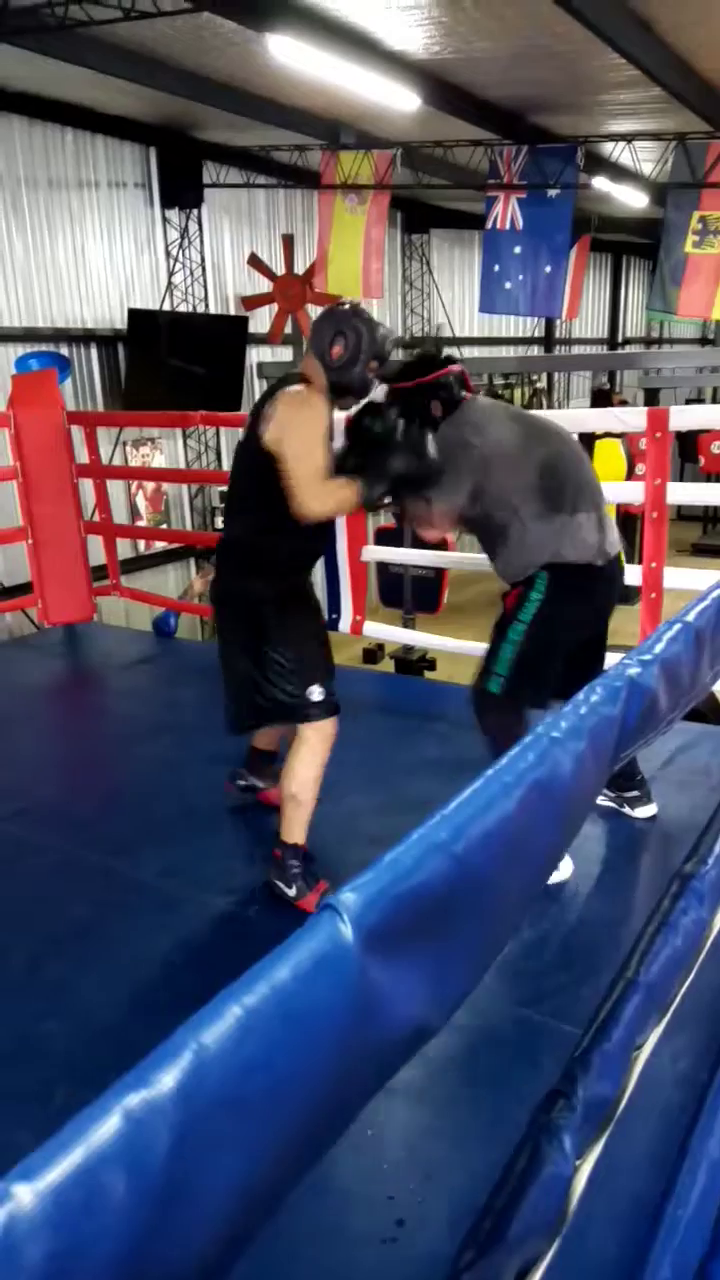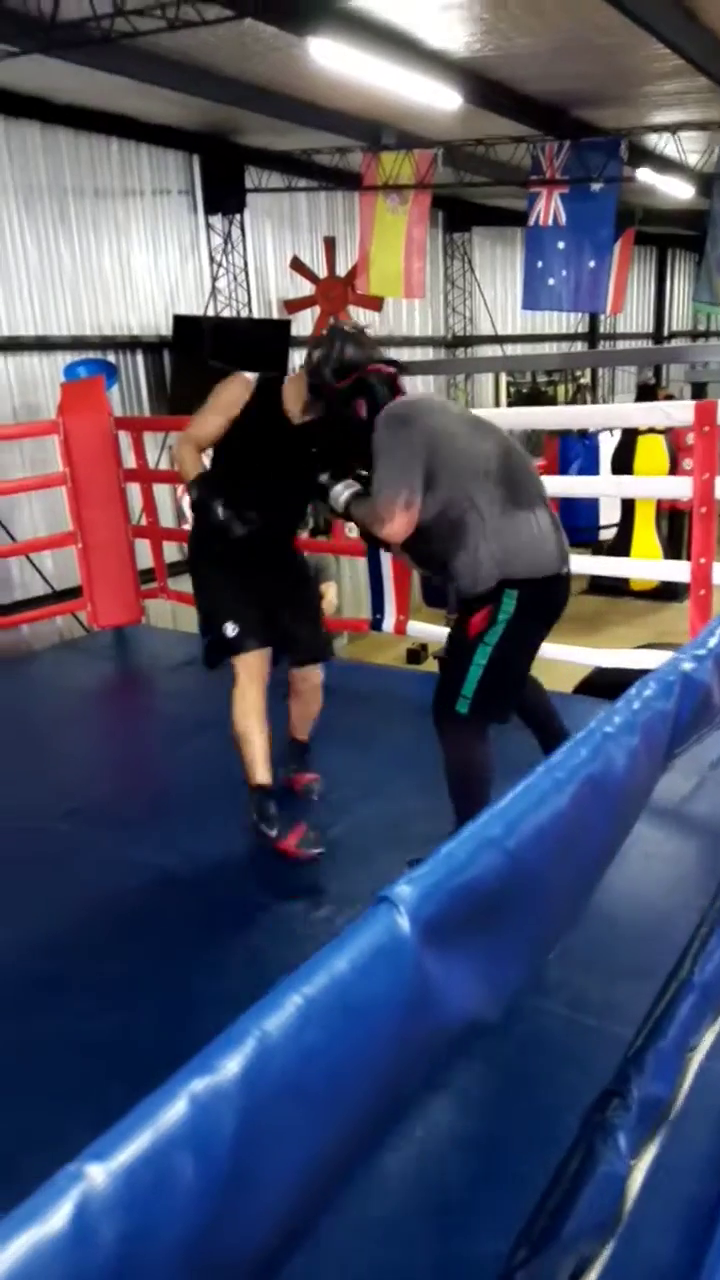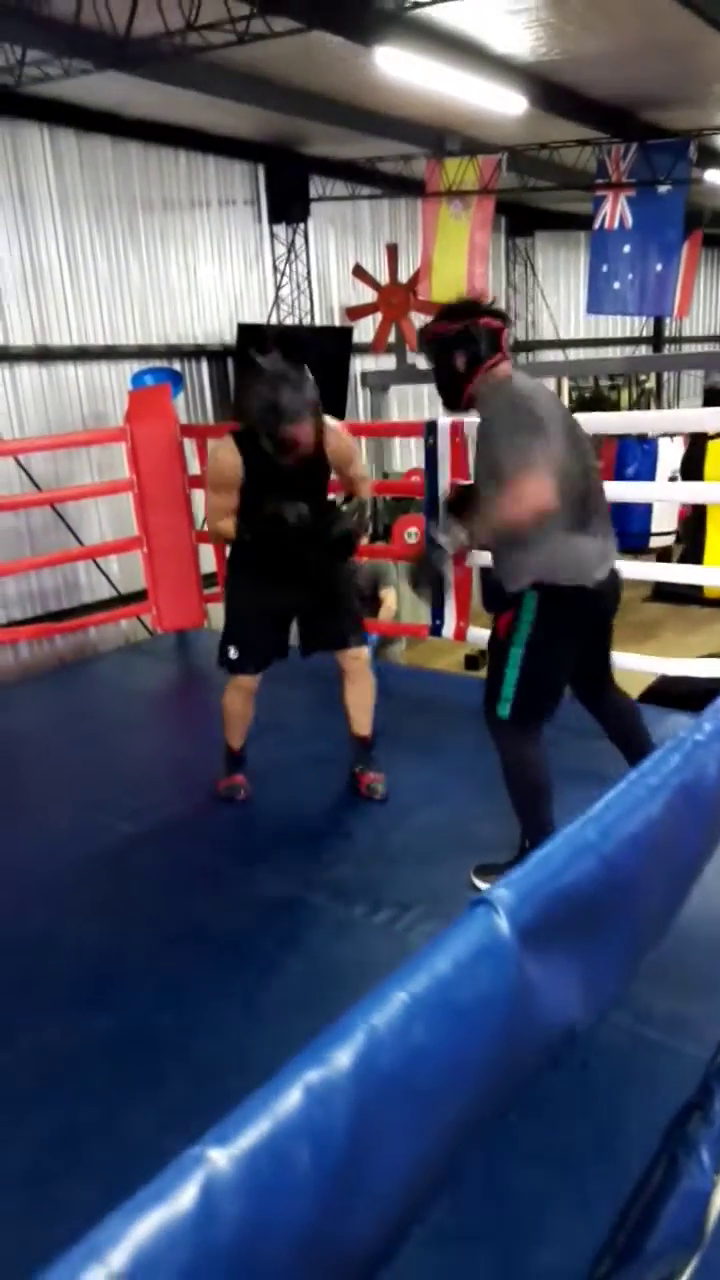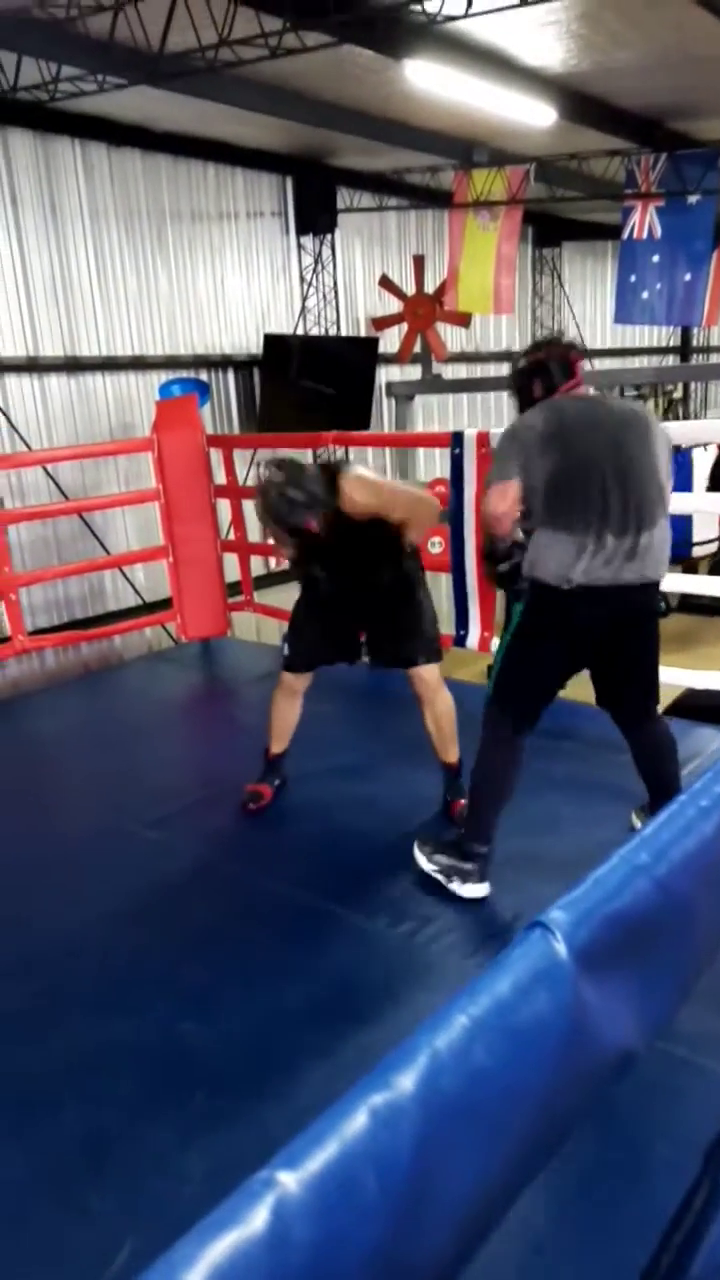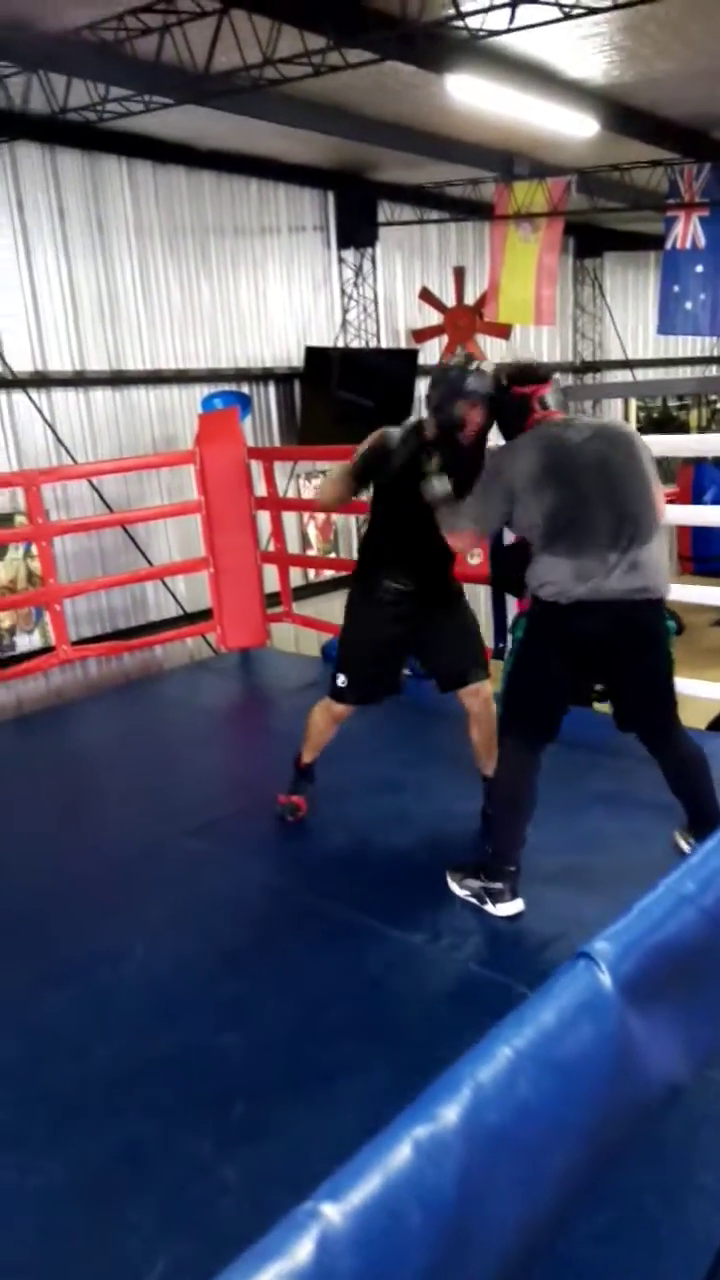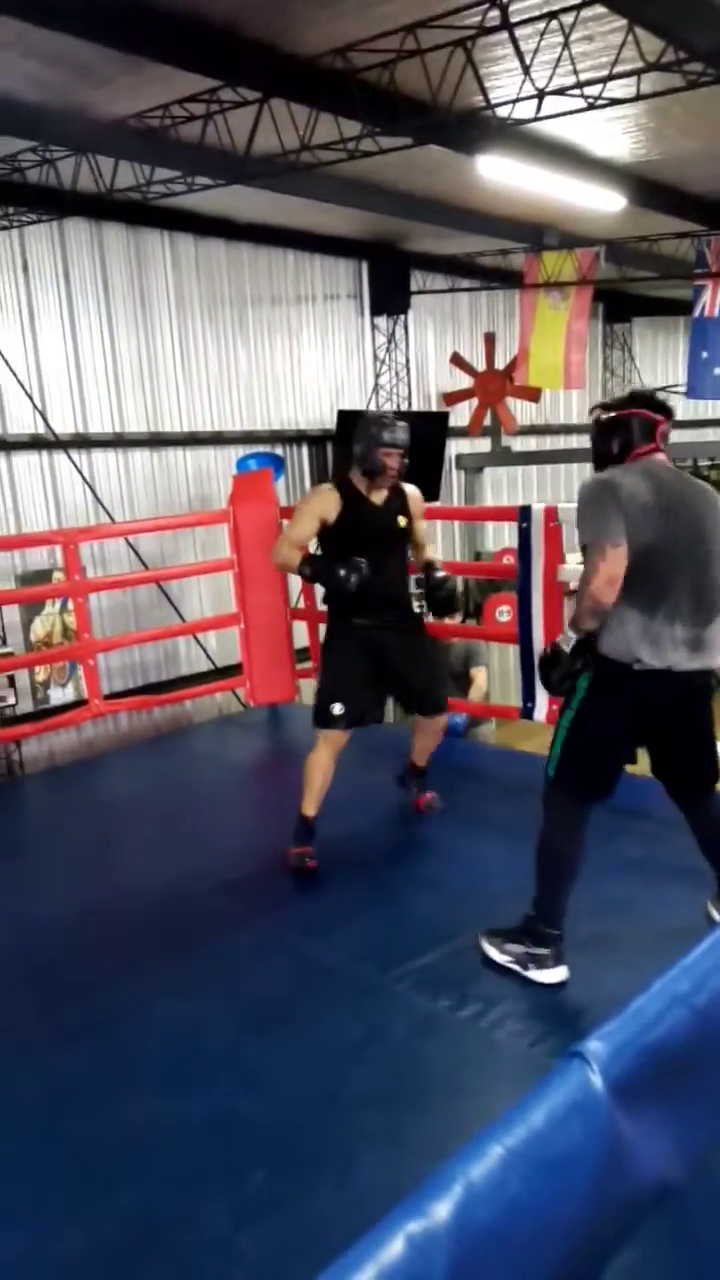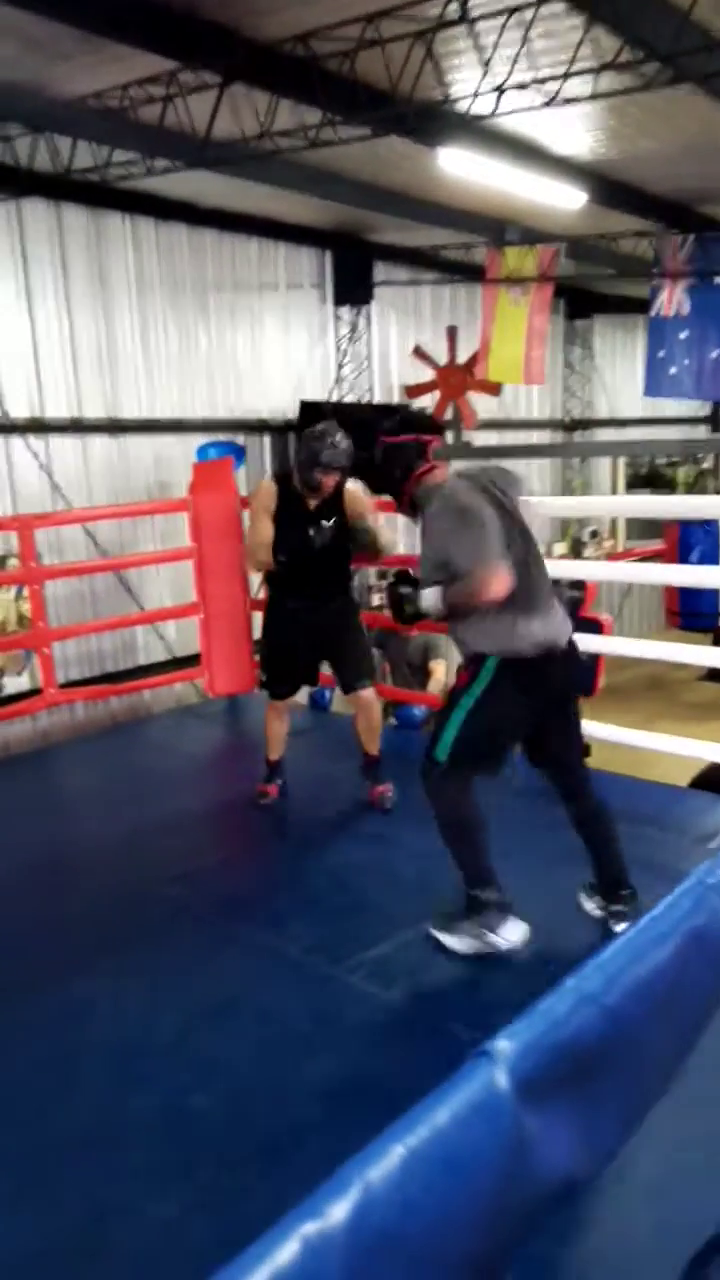
dt=0.7s
person 1, frame 1
left shoulder: (461, 432)
right shoulder: (498, 420)
left elbow: (433, 524)
left hip: (557, 574)
right hip: (595, 564)
left knee: (497, 701)
right knee: (582, 685)
right ankle: (630, 789)
person 1, frame 2
left shoulder: (399, 419)
right shoulder: (428, 420)
left elbow: (393, 523)
right elbow: (420, 541)
left wrist: (340, 491)
left hip: (514, 584)
right hip: (536, 572)
left knee: (458, 716)
right knee: (507, 679)
person 1, frame 3
left shoulder: (514, 405)
right shoulder: (506, 406)
left elbow: (529, 495)
left wrist: (458, 530)
right wrist: (467, 506)
left hip: (552, 590)
right hip: (593, 576)
left knee: (512, 720)
right knee: (596, 688)
person 1, frame 4
left shoulder: (527, 429)
right shoulder: (643, 421)
left elbow: (499, 512)
right elbow: (660, 506)
left wrist: (503, 551)
left hip: (559, 596)
right hip: (636, 592)
left knee: (507, 719)
right knee: (640, 713)
left ankle: (470, 856)
person 1, frame 5
left shoulder: (510, 459)
right shoulder: (623, 436)
right elbow: (657, 512)
left hip: (564, 613)
right hip: (642, 607)
left knee: (519, 740)
right knee: (663, 730)
left ankle: (499, 877)
person 1, frame 6
left shoulder: (609, 486)
left elbow: (607, 572)
left wrist: (574, 641)
left hip: (620, 670)
left knee: (566, 797)
left ankle: (543, 940)
person 1, frame 7
left shoulder: (446, 508)
right shoulder: (485, 479)
left elbow: (494, 585)
left wrist: (429, 599)
left hip: (508, 661)
right hip: (554, 651)
left knee: (445, 770)
right knee: (567, 772)
left ankle: (489, 907)
right ankle: (618, 896)
person 2, frame 1
left shoulder: (293, 404)
right shoulder: (299, 402)
left elbow: (313, 488)
right elbow: (313, 502)
left wrist: (360, 471)
right wrist: (387, 474)
left hip: (270, 580)
right hip: (261, 589)
left knee: (293, 690)
right knee: (317, 721)
left ankle: (253, 770)
right ankle: (291, 869)
person 2, frame 2
right shoulder: (246, 392)
right elbow: (185, 447)
right wrist: (209, 503)
left hip: (279, 557)
right hip: (222, 555)
left knee: (309, 674)
right knee: (252, 669)
left ankle: (298, 762)
right ankle: (268, 807)
person 2, frame 3
left shoulder: (330, 435)
right shoulder: (230, 453)
left elbow: (361, 486)
right elbow: (218, 523)
left wrist: (350, 521)
right wrist: (267, 530)
left hip: (320, 558)
right hip: (258, 569)
left knee: (356, 657)
right knee: (244, 679)
left ankle: (364, 761)
right ankle: (233, 765)
person 2, frame 4
left shoulder: (353, 487)
right shoulder: (272, 504)
left elbow: (426, 508)
left wrist: (397, 568)
right wrist: (306, 566)
left hip: (391, 582)
right hip: (329, 588)
left knee: (428, 678)
right knee: (292, 678)
left ankle: (454, 788)
right ankle: (272, 772)
person 2, frame 5
left shoulder: (478, 455)
right shoulder: (397, 444)
right elbow: (329, 499)
right wrist: (364, 466)
left hip: (438, 592)
right hip: (379, 594)
left knee: (479, 696)
right knee: (342, 703)
right ankle: (301, 777)
person 2, frame 6
left shoulder: (409, 497)
right shoulder: (328, 499)
left elbow: (423, 547)
right elbow: (284, 553)
left wrist: (437, 576)
right wrist: (324, 572)
left hip: (402, 625)
right hip: (350, 632)
left knee: (434, 713)
right knee: (332, 736)
left ankle: (414, 778)
right ankle: (303, 832)
person 2, frame 7
left shoulder: (352, 494)
right shoulder: (271, 492)
left elbow: (377, 547)
right elbow: (256, 557)
left wrist: (366, 539)
right wrist: (296, 549)
left hip: (337, 608)
right hip: (287, 611)
left knee: (365, 695)
right knee: (279, 700)
left ankle: (374, 772)
right ankle: (274, 774)
